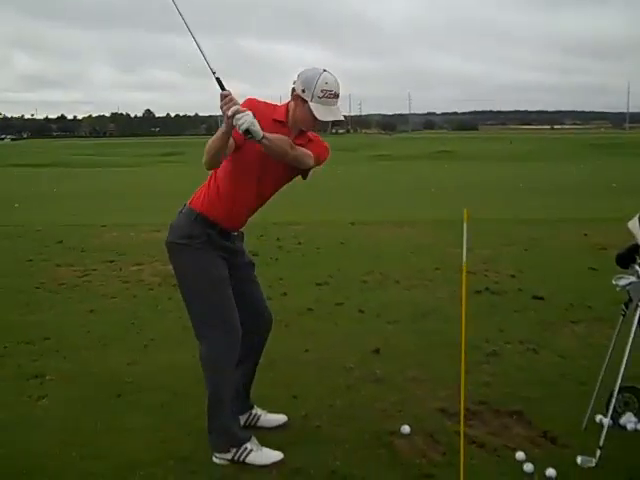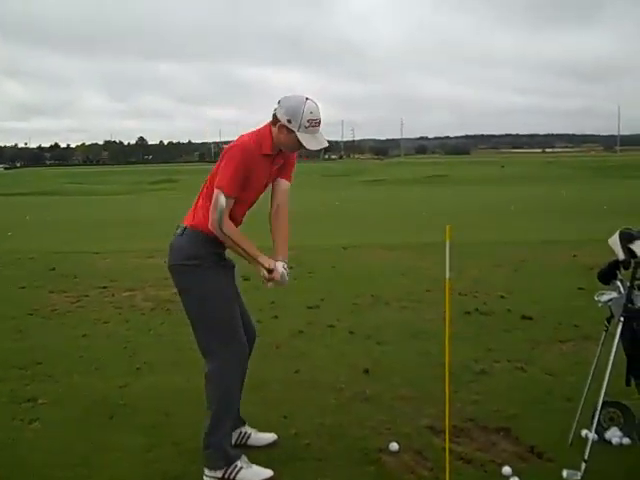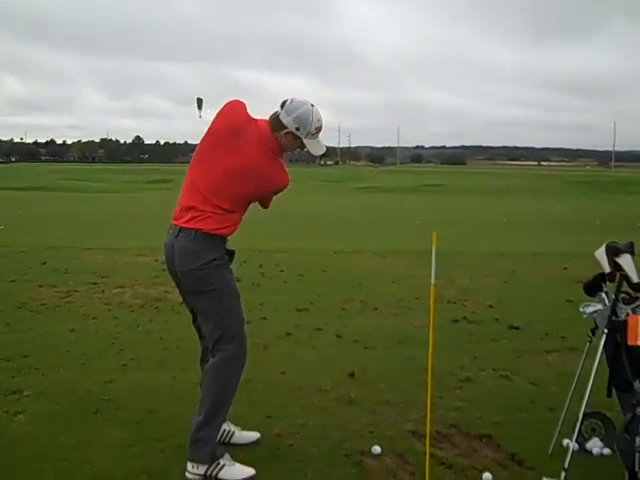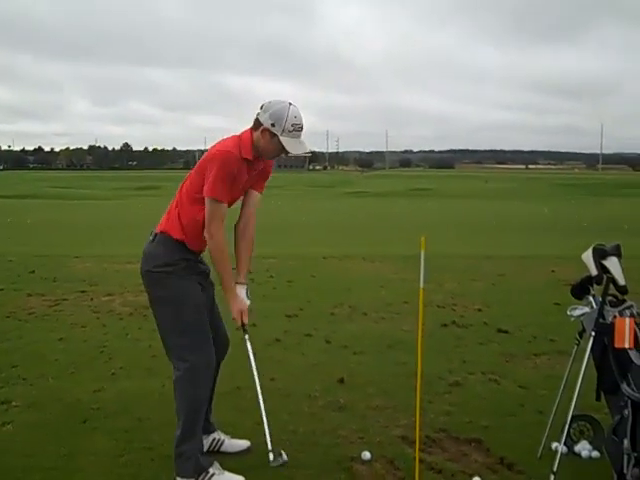
dt=0.5s
person 1, frame 1
left shoulder: (316, 149)
right shoulder: (254, 109)
left elbow: (283, 151)
right elbow: (210, 161)
left wrist: (254, 131)
right wrist: (229, 124)
left hip: (230, 237)
right hip: (195, 232)
left knee: (257, 322)
right knee: (222, 334)
left ankle: (238, 408)
right ankle: (226, 441)
person 1, frame 2
left shoulder: (286, 156)
right shoulder: (245, 149)
left elbow: (280, 209)
right elbow: (217, 221)
left wrist: (280, 261)
right wrist: (261, 259)
left hip: (206, 251)
right hip: (196, 251)
left knee: (242, 337)
right knee: (227, 352)
left ankle: (229, 426)
person 1, frame 3
left shoulder: (234, 112)
right shoulder: (277, 176)
left hip: (177, 242)
right hip: (203, 251)
left knee: (216, 340)
right knee: (230, 349)
left ankle: (212, 423)
person 1, frame 4
left shoulder: (263, 164)
right shoulder: (225, 155)
left elbow: (247, 220)
right elbow: (213, 231)
left wrist: (243, 283)
right wrist: (232, 293)
left hip: (192, 259)
right hip: (168, 259)
left knee: (216, 346)
right knee: (195, 358)
left ankle: (202, 432)
